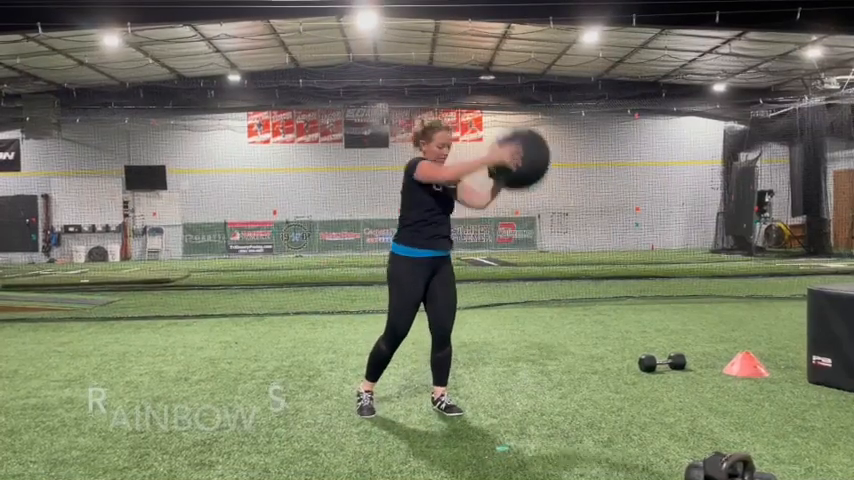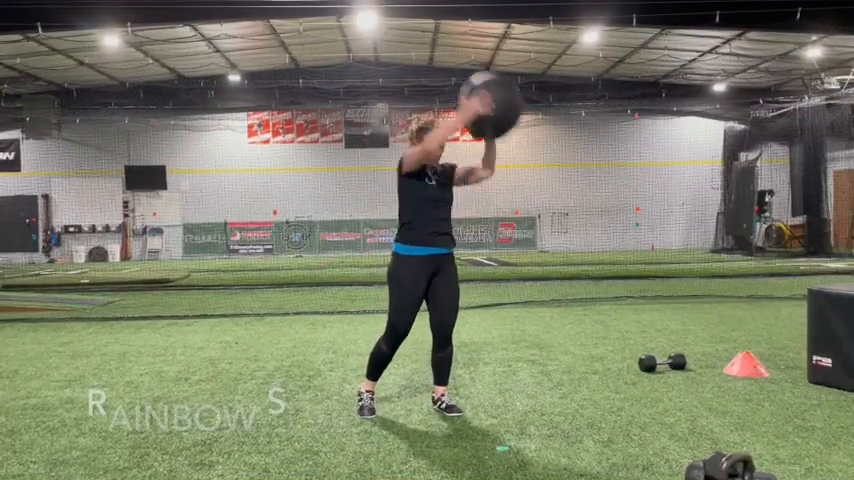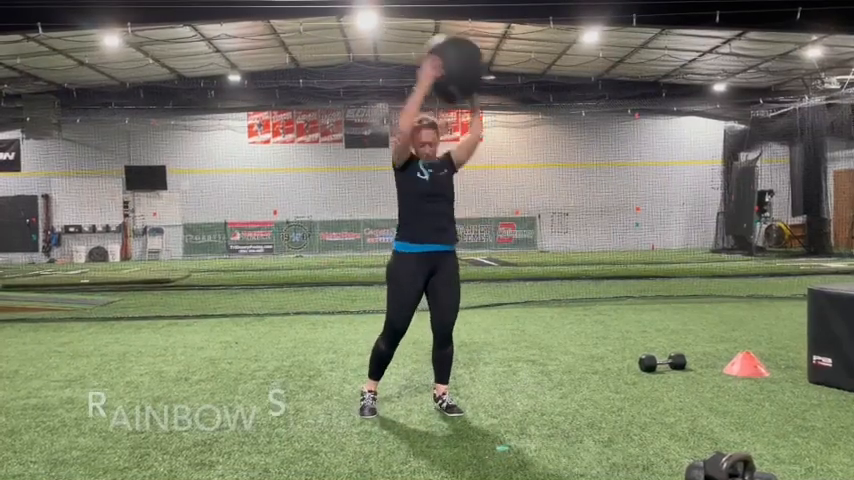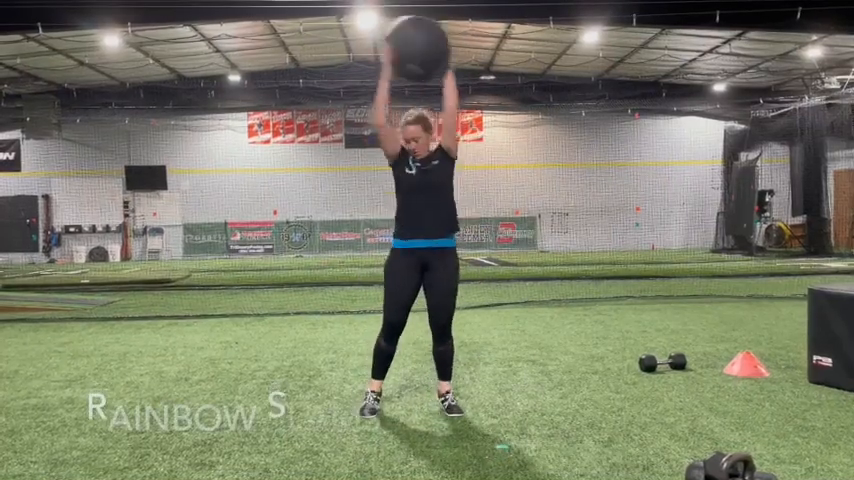
dt=0.1s
person 1, frame 1
left shoulder: (451, 179)
right shoulder: (416, 167)
left elbow: (478, 201)
right elbow: (444, 172)
right wrist: (492, 157)
left hip: (441, 262)
right hip: (408, 261)
left knee: (443, 332)
right knee: (396, 331)
left ankle: (440, 395)
right ankle: (366, 389)
person 1, frame 2
left shoulder: (448, 171)
right shoulder: (409, 166)
left elbow: (483, 172)
right elbow: (429, 148)
left wrist: (489, 141)
right wrist: (464, 115)
left hip: (443, 262)
right hip: (409, 260)
left knee: (444, 332)
right knee: (398, 331)
left ankle: (440, 395)
right ankle: (367, 390)
person 1, frame 3
left shoulder: (448, 165)
right shoulder: (404, 165)
left elbow: (474, 137)
right elbow: (404, 128)
left wrist: (472, 99)
right wrist: (424, 84)
left hip: (445, 259)
right hip: (409, 257)
left knee: (444, 331)
right knee: (395, 328)
left ankle: (441, 392)
right ankle: (370, 389)
person 1, frame 4
left shoulder: (443, 158)
right shoulder: (398, 159)
left elbow: (450, 115)
right elbow: (380, 121)
left wrist: (447, 73)
right wrist: (386, 71)
left hip: (442, 254)
right hip: (405, 254)
left knee: (442, 327)
right knee: (392, 325)
left ankle: (445, 391)
right ankle: (374, 391)
